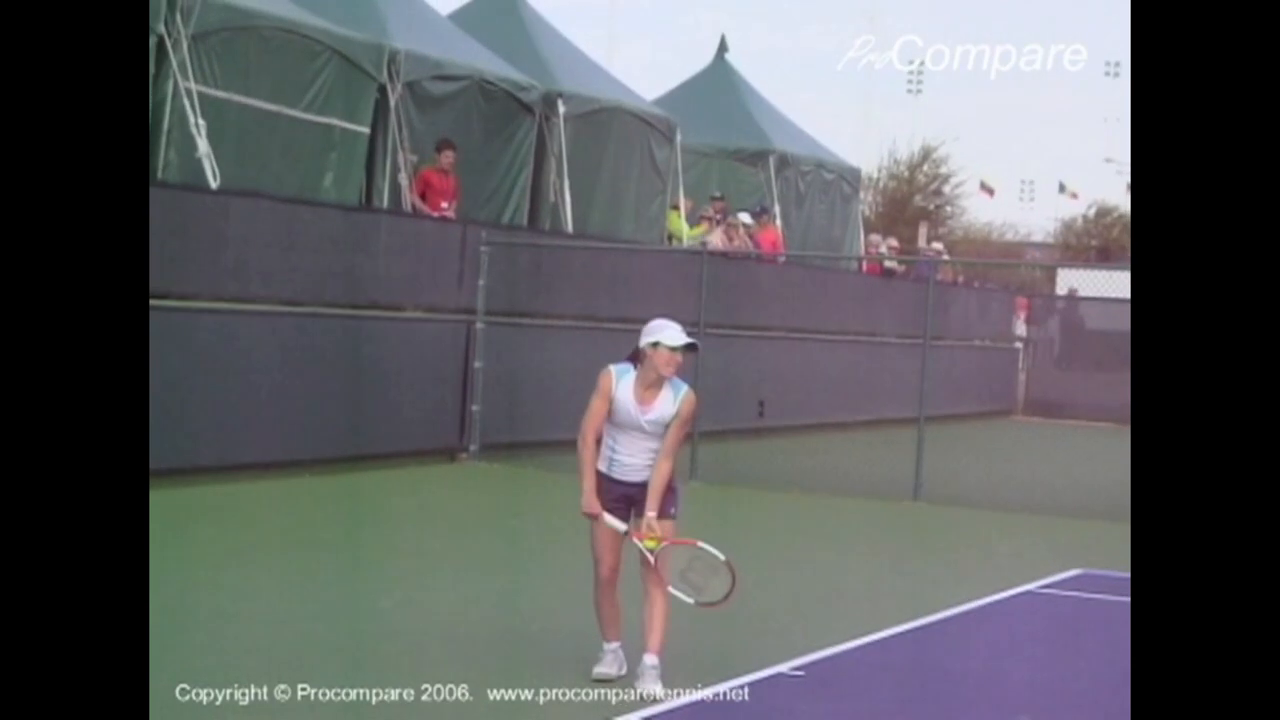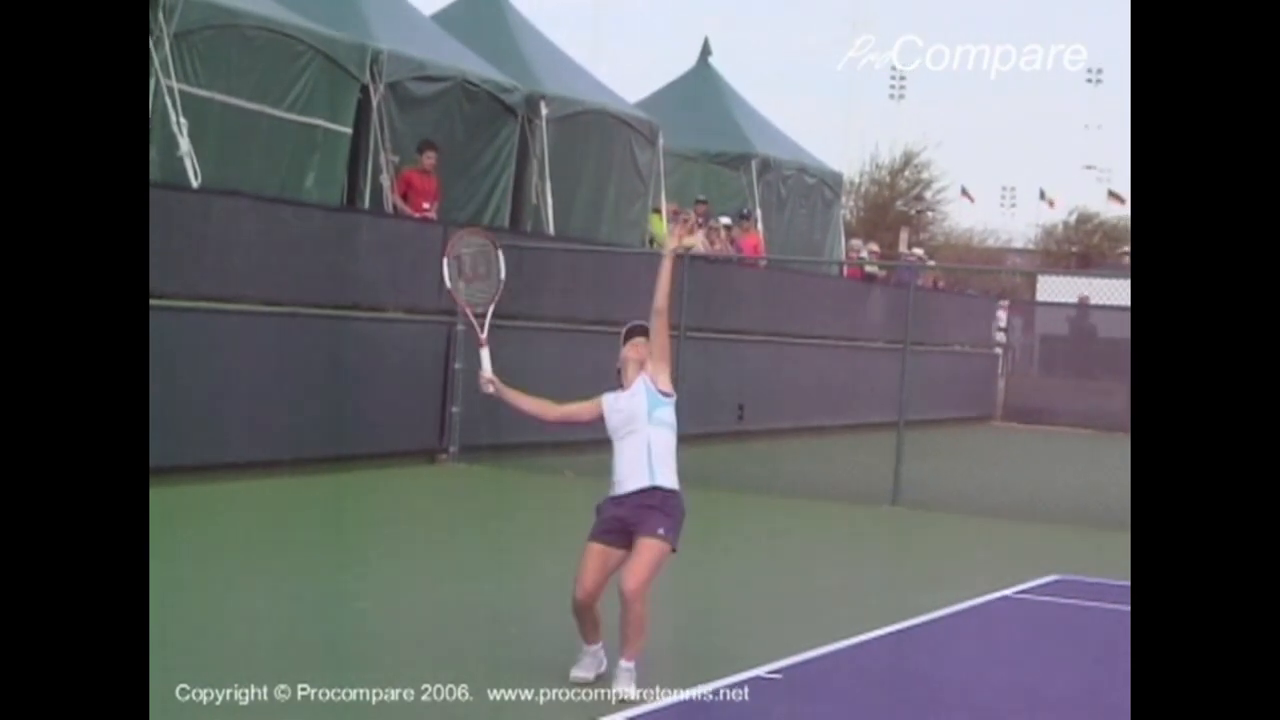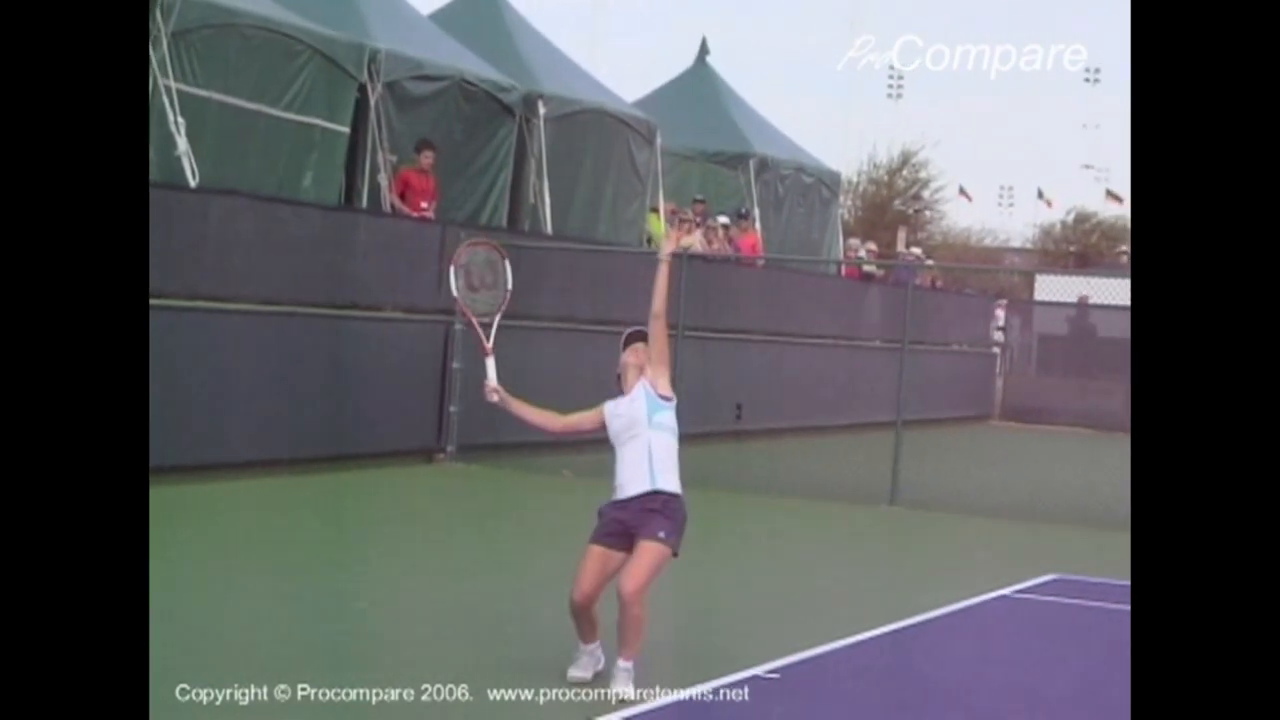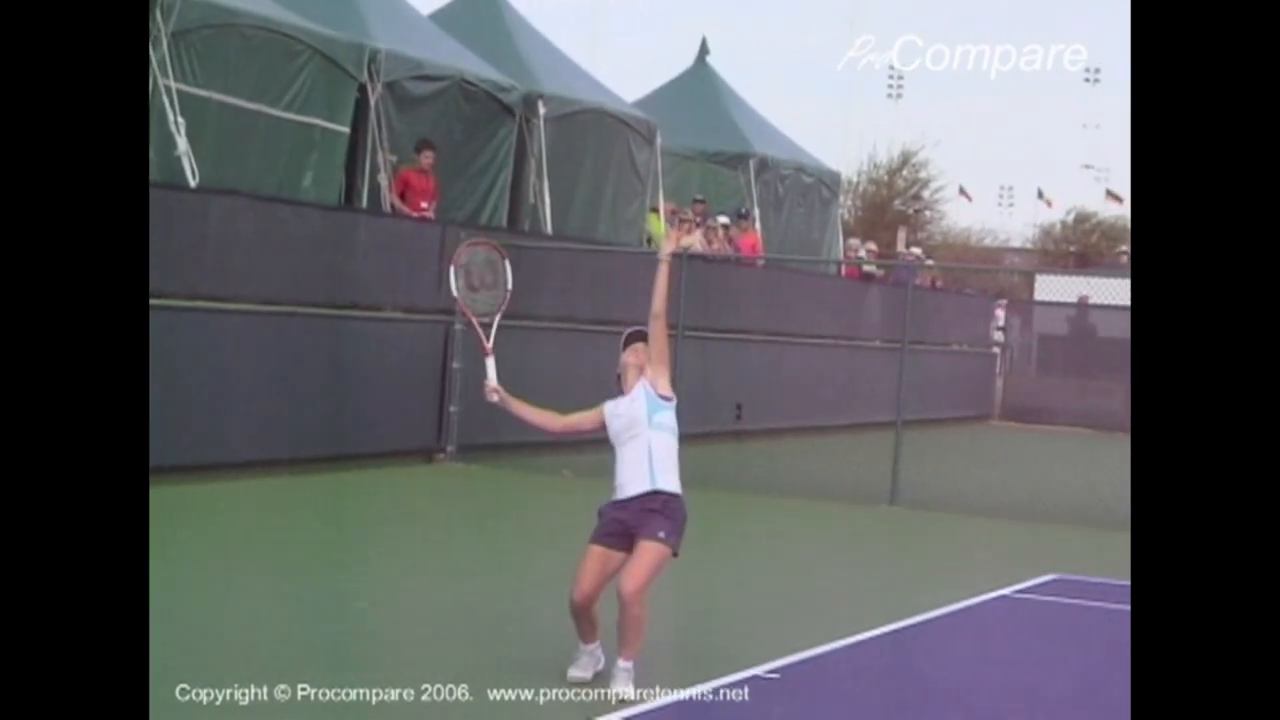
dt=1s
person 1, frame 1
left shoulder: (683, 399)
right shoulder: (613, 378)
left elbow: (665, 458)
right elbow: (589, 435)
left wrist: (650, 513)
right wrist: (589, 490)
left hip: (657, 487)
right hip: (611, 483)
left knee: (656, 573)
right knee: (605, 573)
left ankle: (650, 665)
right ankle: (612, 652)
person 1, frame 2
left shoulder: (657, 380)
right shoulder: (608, 403)
left elbow: (659, 314)
right elbow: (554, 411)
left wrist: (668, 255)
right wrist: (500, 389)
left hip: (660, 504)
right hip: (617, 506)
left knee: (632, 590)
right knee: (583, 595)
left ankle: (627, 668)
right ankle: (592, 652)
person 1, frame 3
left shoulder: (657, 386)
right shoulder: (610, 410)
left elbow: (657, 318)
right elbow: (557, 422)
left wrist: (664, 260)
right wrist: (505, 400)
left hip: (661, 507)
right hip: (619, 509)
left knee: (630, 591)
right knee: (580, 597)
left ankle: (625, 669)
right ankle: (589, 652)
person 1, frame 4
left shoulder: (657, 385)
right shoulder: (610, 410)
left elbow: (657, 318)
right elbow: (557, 423)
left wrist: (664, 260)
right wrist: (505, 399)
left hip: (661, 507)
right hip: (619, 509)
left knee: (630, 591)
right knee: (581, 596)
left ankle: (625, 669)
right ankle: (589, 652)
